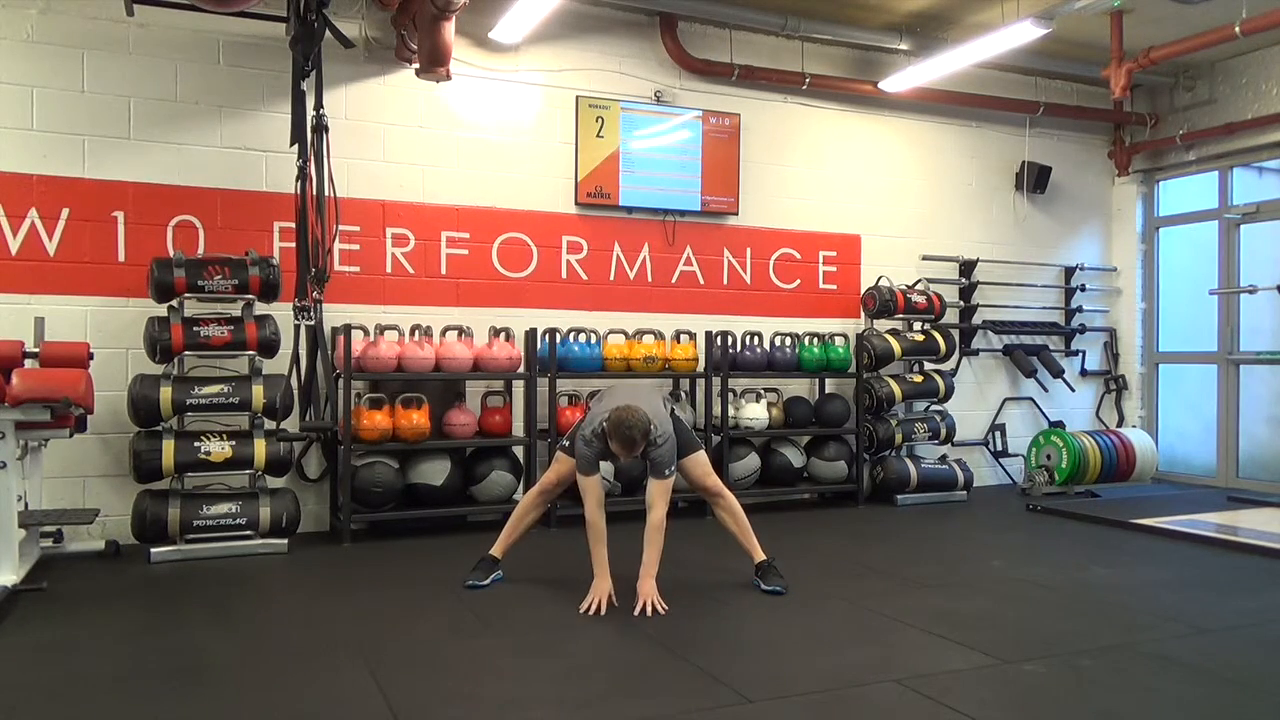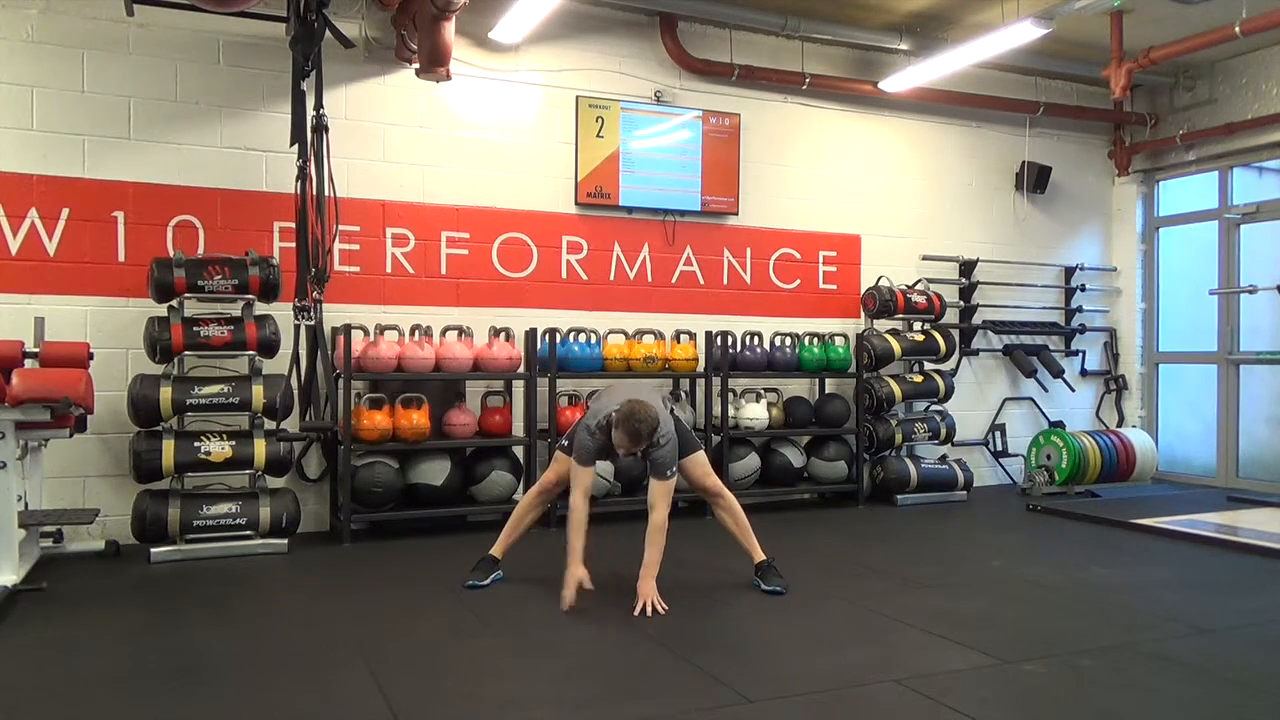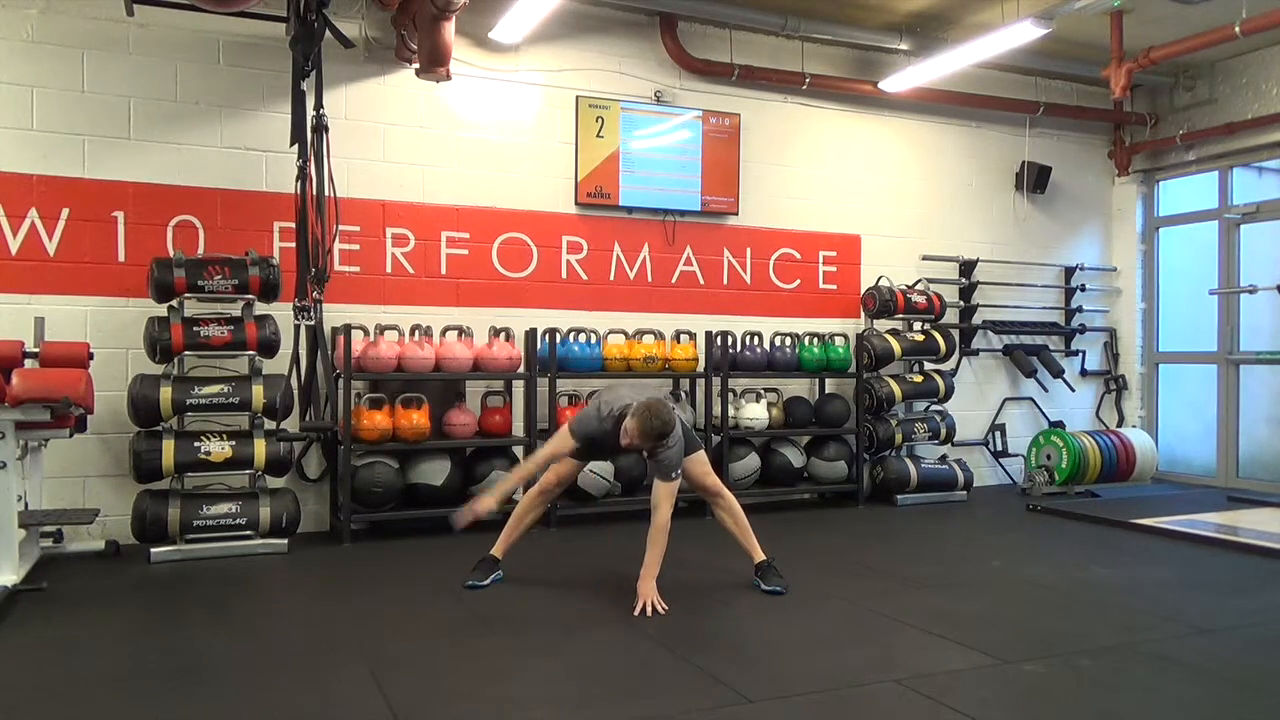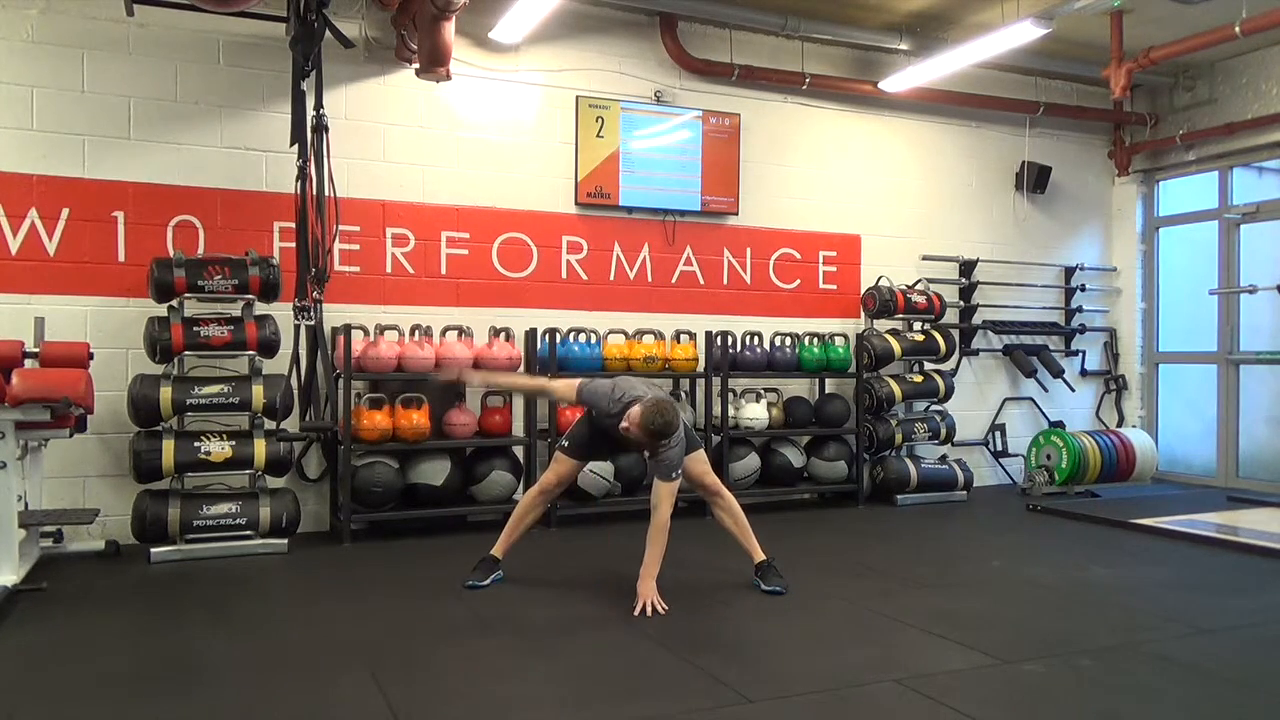
dt=0.2s
person 1, frame 1
left shoulder: (661, 436)
right shoulder: (590, 434)
left elbow: (657, 511)
right elbow: (593, 509)
left wrist: (648, 578)
right wrist: (602, 577)
left hip: (661, 411)
right hip: (604, 414)
left knee: (712, 487)
right knee: (549, 484)
left ankle: (763, 564)
right ankle: (492, 560)
person 1, frame 2
left shoulder: (664, 440)
right shoulder: (594, 426)
left elbow: (659, 510)
right elbow: (578, 496)
left wrist: (648, 579)
right wrist: (575, 564)
left hip: (659, 417)
right hip: (605, 419)
left knee: (712, 488)
right knee: (548, 483)
left ankle: (762, 564)
right ankle: (493, 558)
person 1, frame 3
left shoulder: (671, 444)
right shoulder: (605, 412)
left elbow: (661, 513)
right elbow: (548, 452)
left wrist: (647, 580)
right wrist: (496, 496)
left hip: (660, 427)
right hip: (603, 424)
left knee: (712, 487)
right knee: (551, 482)
left ankle: (762, 564)
right ankle: (493, 558)
person 1, frame 4
left shoulder: (671, 436)
right shoulder: (613, 397)
left elbow: (661, 515)
right elbow: (547, 387)
left wrist: (647, 581)
right wrist: (482, 377)
left hip: (659, 435)
right hip: (601, 427)
left knee: (710, 487)
right knee: (549, 484)
left ankle: (762, 563)
right ankle: (492, 559)
